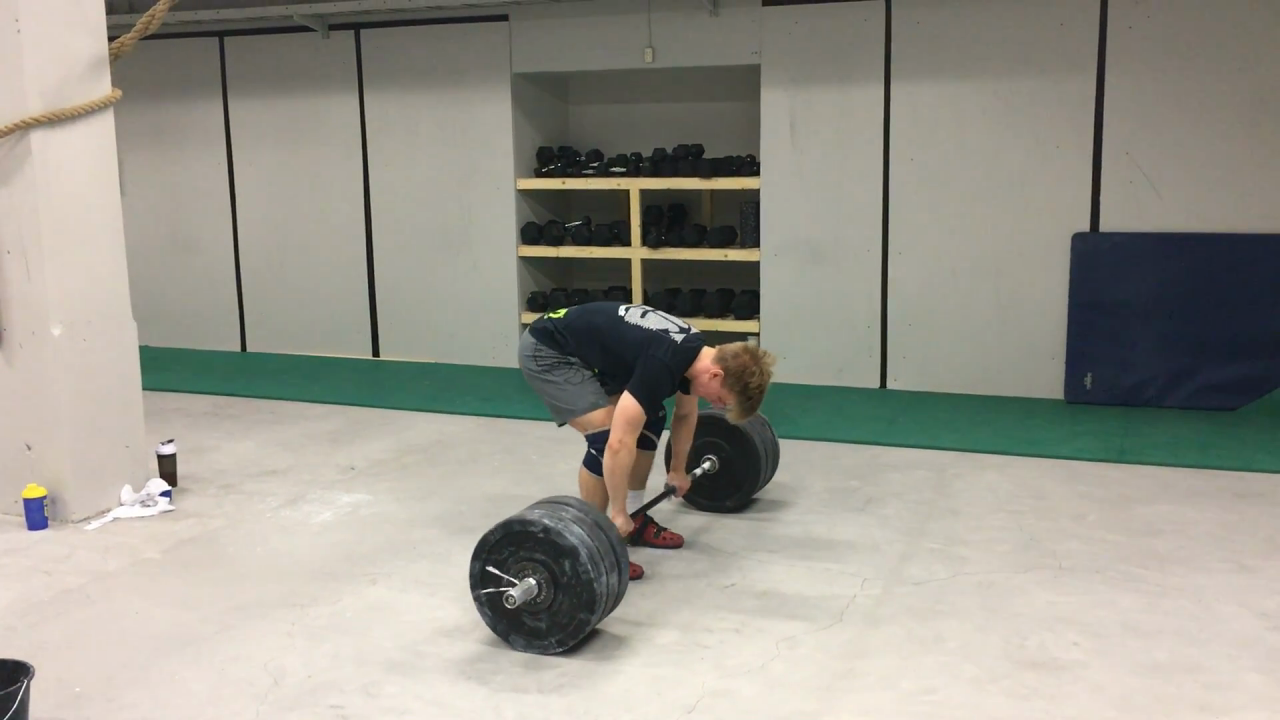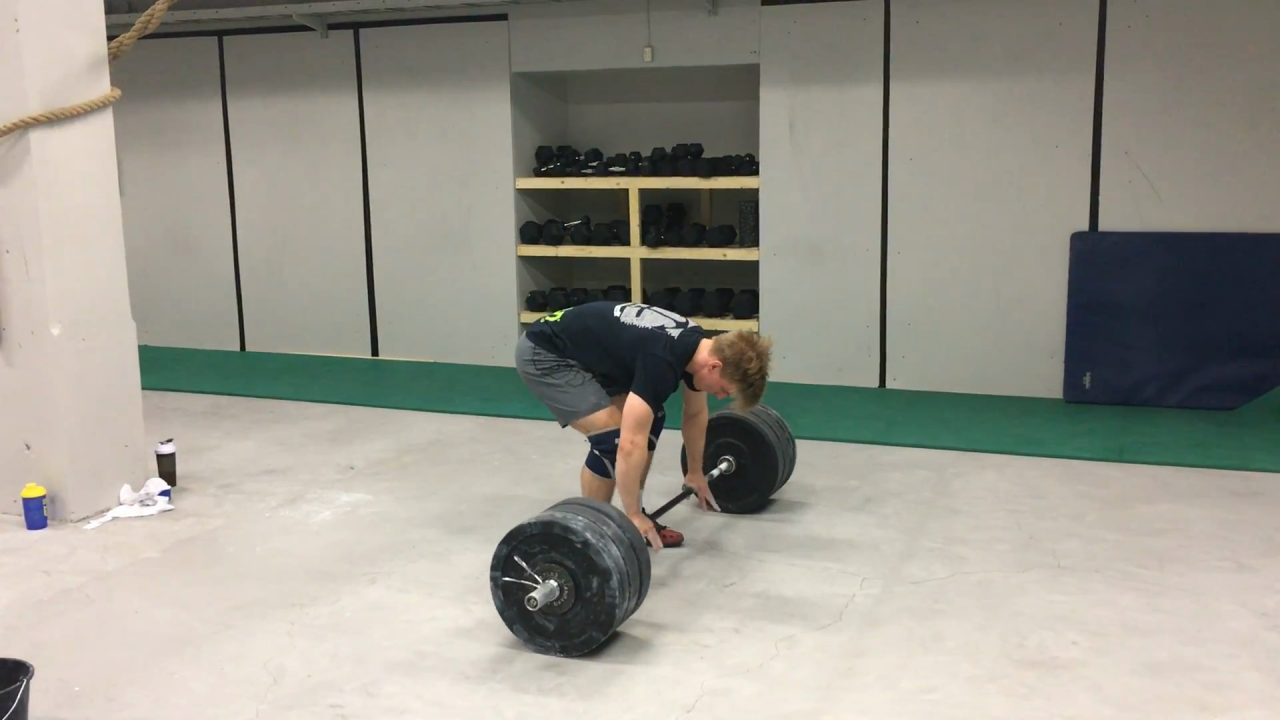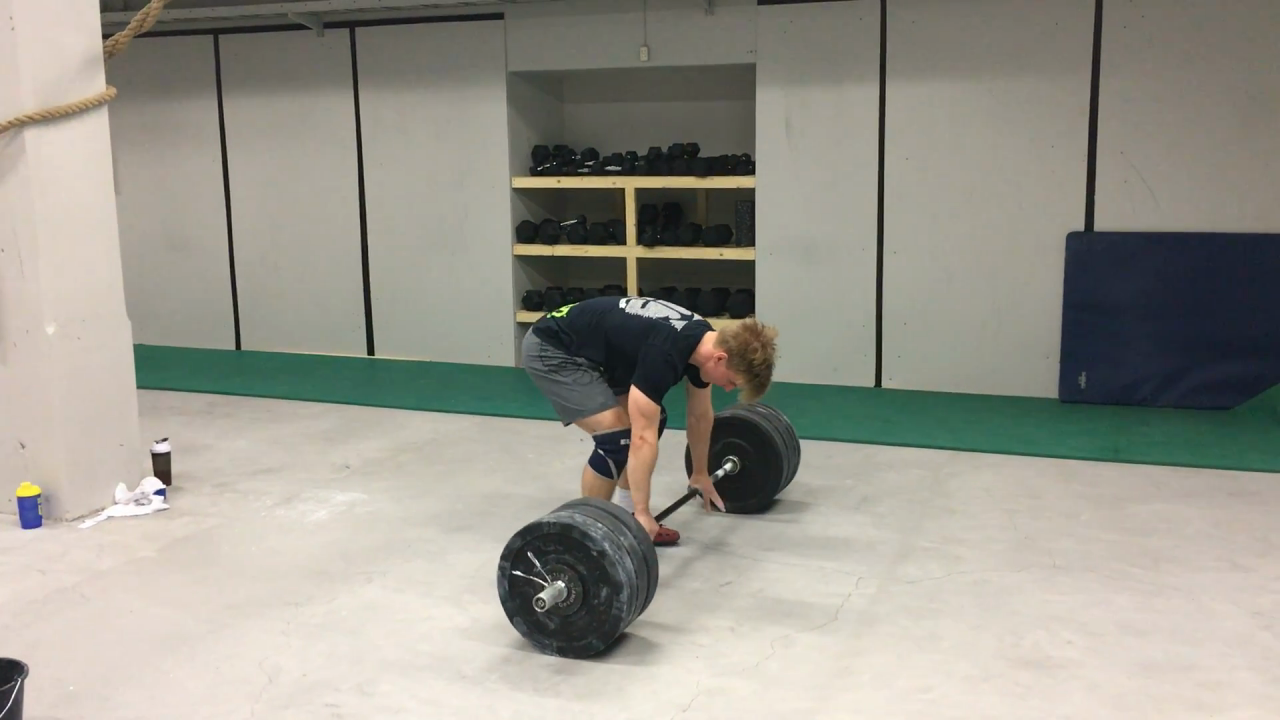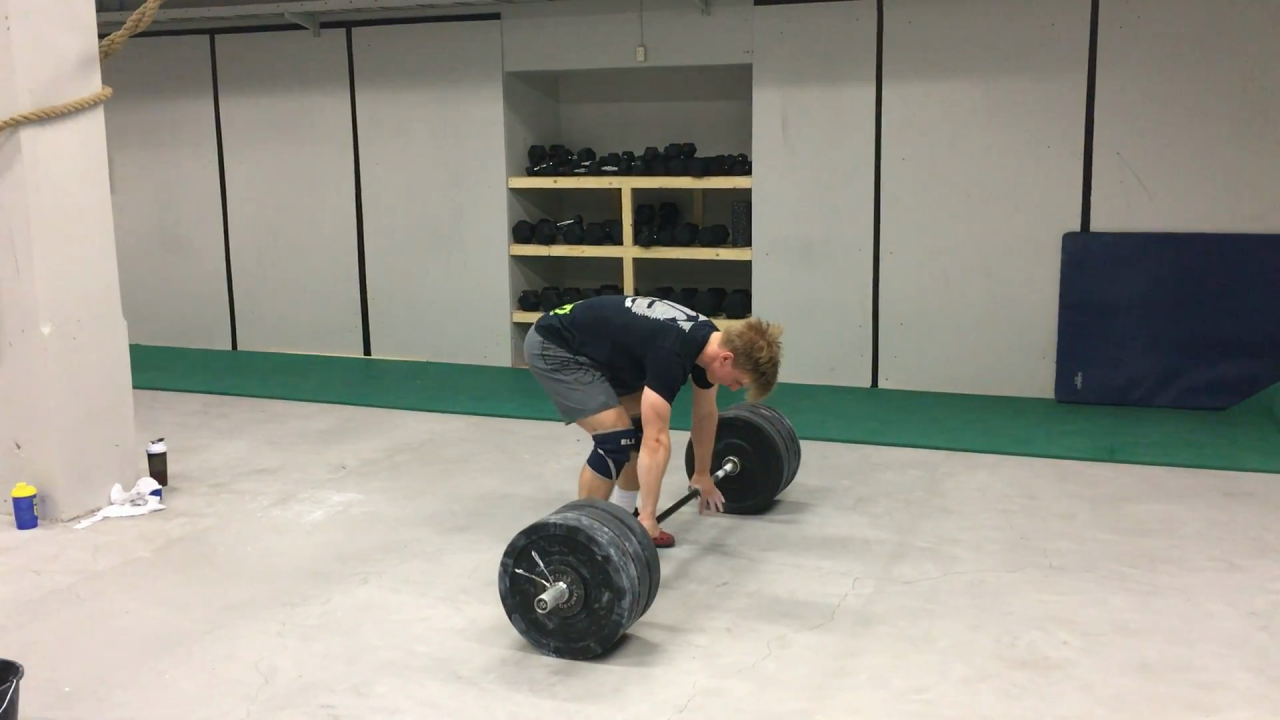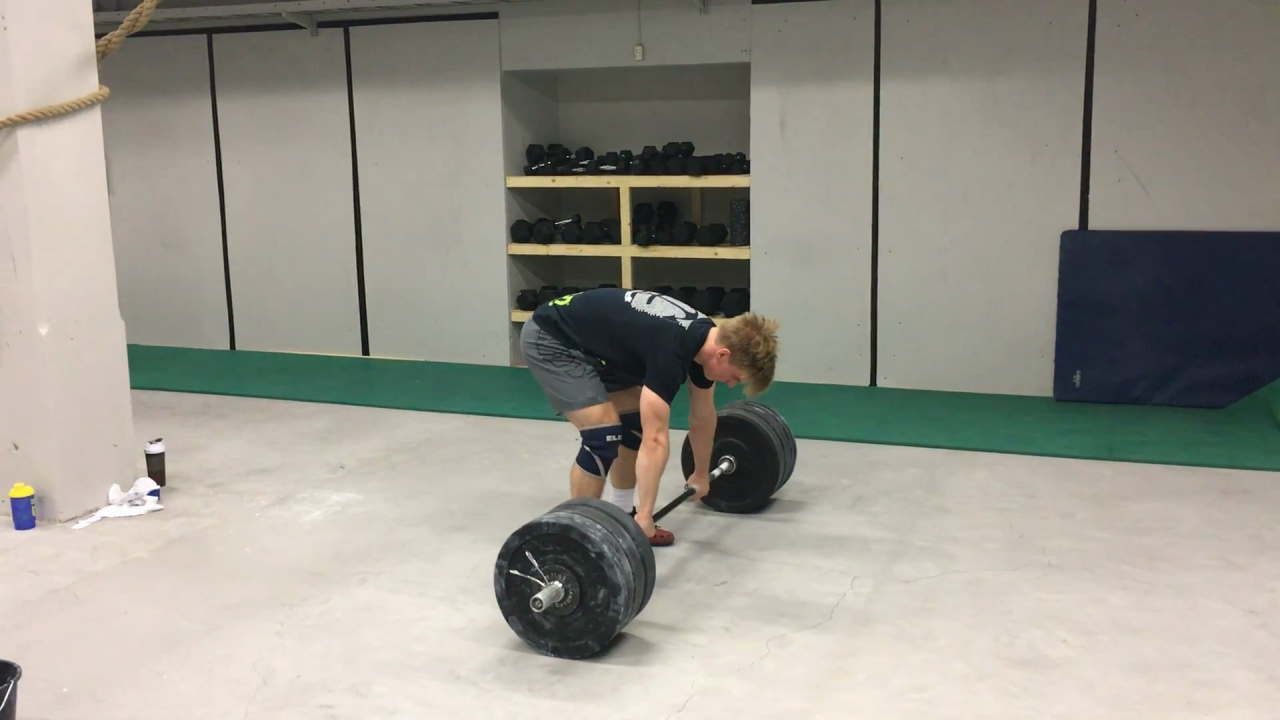
dt=0.4s
person 1, frame 1
left shoulder: (695, 351)
right shoulder: (662, 364)
left elbow: (685, 414)
right elbow: (620, 442)
left wrist: (678, 471)
right wrist: (617, 513)
left hip: (585, 347)
right hip: (546, 350)
left knee: (648, 419)
right knee: (606, 435)
left ankle: (635, 522)
person 1, frame 2
left shoulder: (699, 347)
right shoulder: (663, 361)
left elbow: (694, 414)
right elbow: (630, 443)
left wrist: (695, 473)
right wrist: (634, 516)
left hip: (583, 350)
right hip: (544, 354)
left knee: (649, 420)
right knee: (612, 435)
left ankle: (630, 524)
person 1, frame 3
left shoulder: (704, 341)
right shoulder: (664, 353)
left elbow: (699, 415)
right elbow: (643, 438)
left wrist: (701, 474)
right wrist: (643, 513)
left hip: (590, 348)
right hip: (550, 349)
left knee: (651, 420)
right knee: (617, 436)
person 1, frame 4
left shoulder: (708, 341)
right shoulder: (672, 354)
left elbow: (705, 414)
right elbow: (656, 440)
left wrist: (703, 474)
right wrist: (647, 517)
left hip: (592, 344)
right hip: (554, 347)
left knee: (644, 423)
right knee: (615, 437)
person 1, frame 5
left shoulder: (706, 338)
right shoulder: (671, 352)
left elbow: (703, 415)
right elbow: (655, 439)
left wrist: (701, 474)
right wrist: (645, 516)
left hip: (590, 338)
right hip: (550, 339)
left knee: (636, 423)
right knee: (603, 434)
